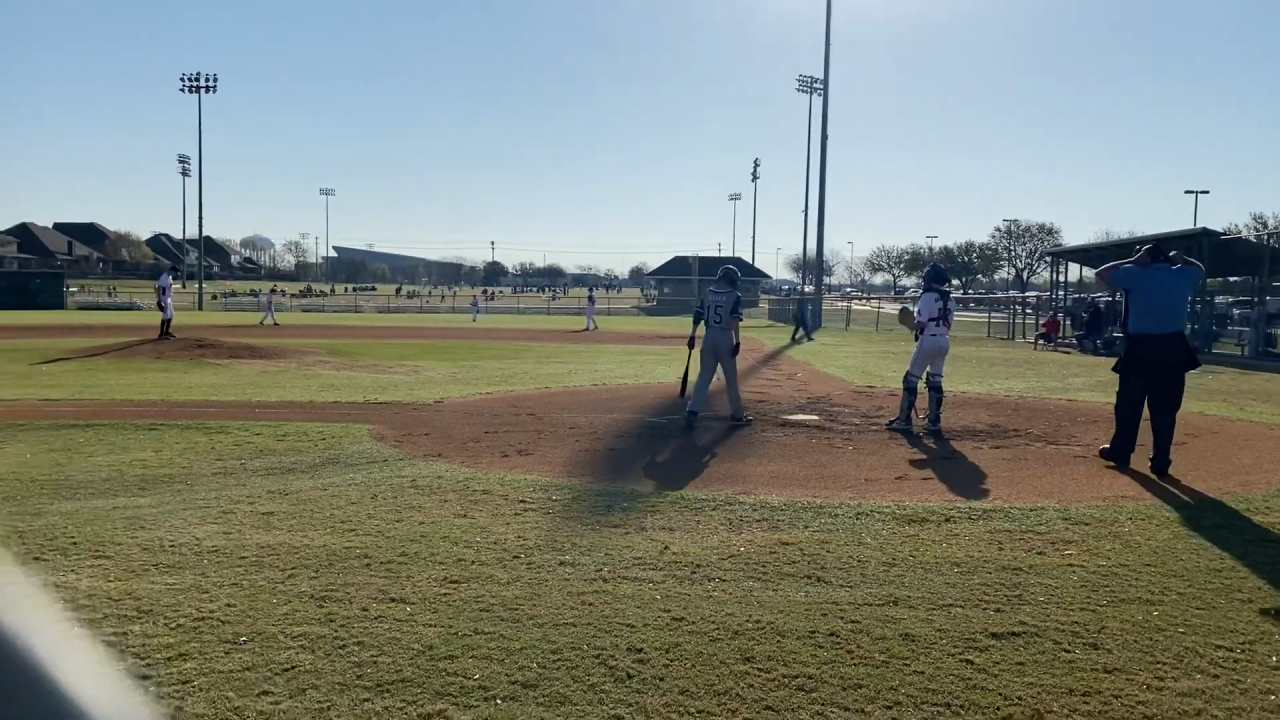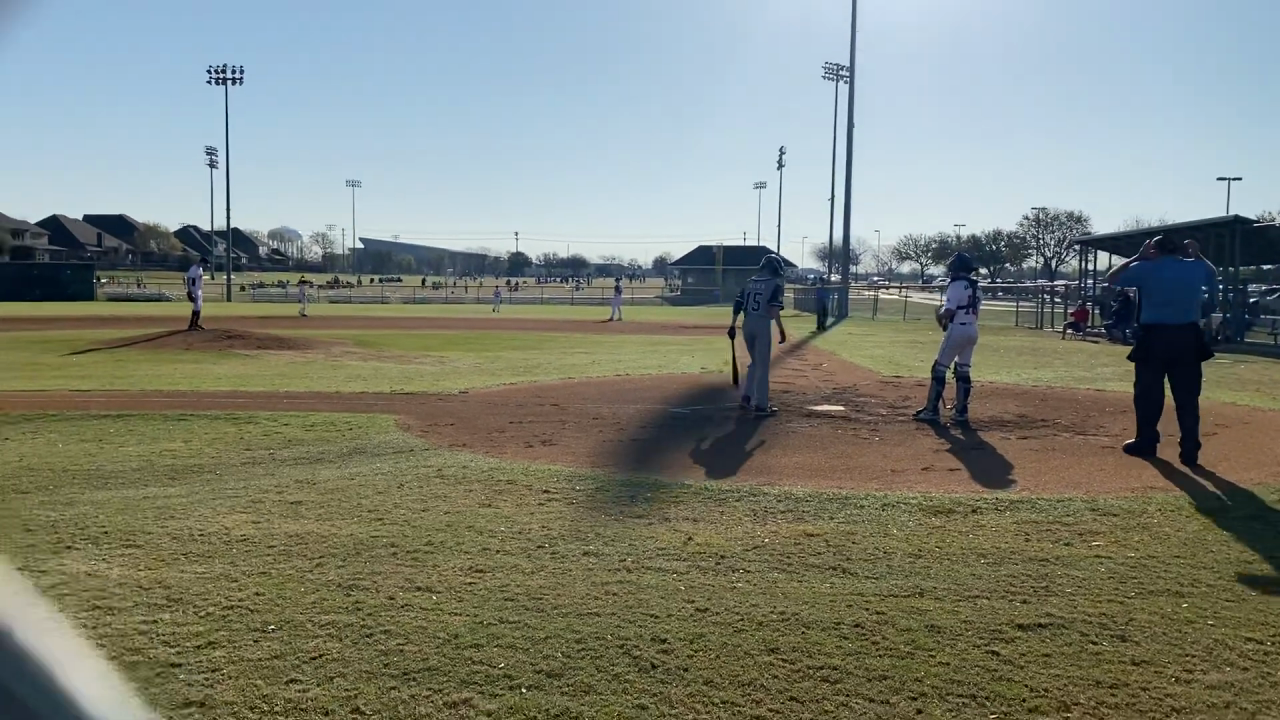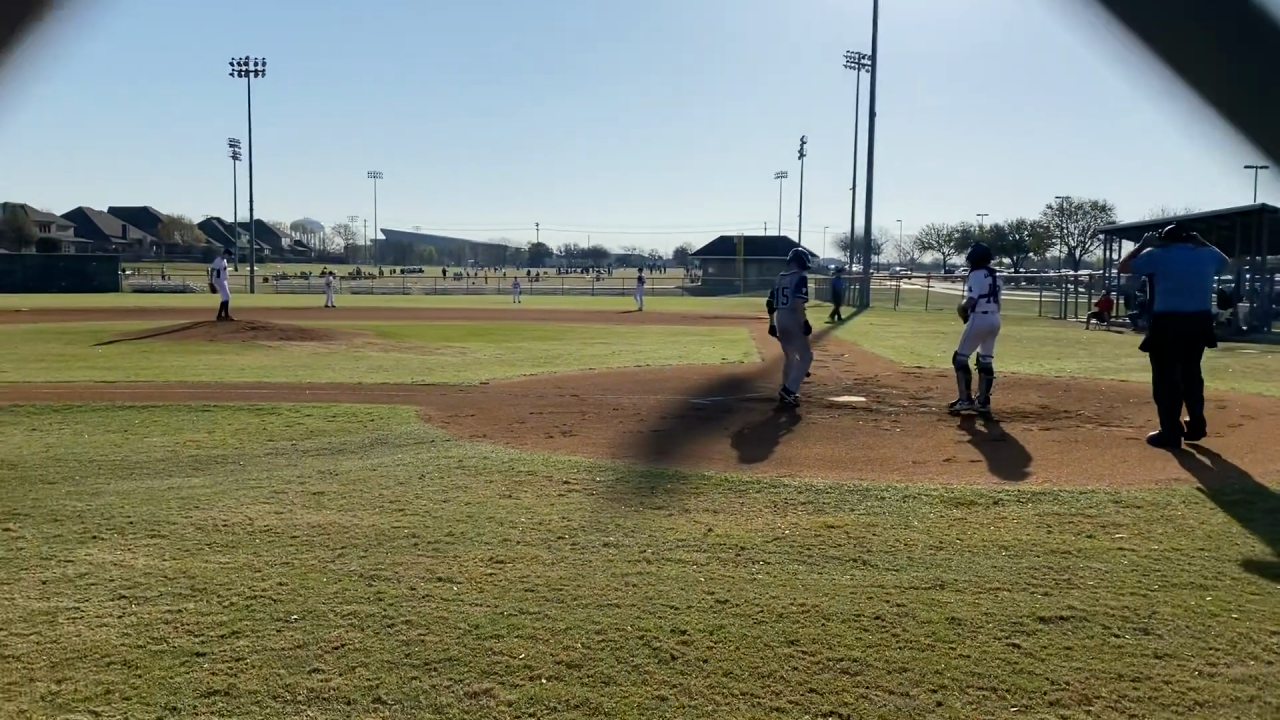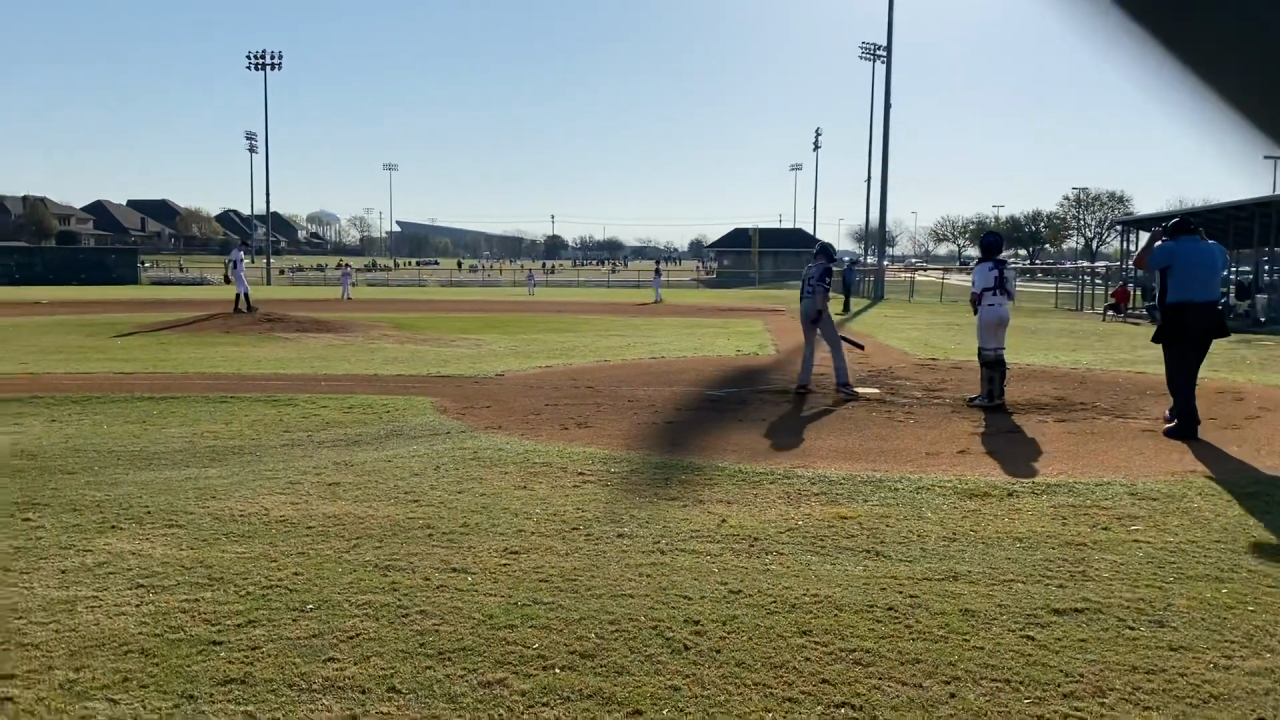
dt=0.3s
person 1, frame 1
left shoulder: (1136, 274)
right shoulder: (1183, 275)
left elbow: (1101, 274)
right elbow: (1200, 270)
left wrist: (1132, 261)
right wrist: (1182, 260)
left hip: (1141, 349)
right hip: (1174, 349)
left knee: (1129, 404)
right knee: (1166, 408)
left ankle: (1121, 452)
right ankle: (1160, 462)
person 1, frame 2
left shoulder: (1146, 268)
right shoulder: (1196, 268)
left elbow: (1111, 278)
right elbow: (1212, 275)
left wrist: (1138, 257)
right wrist: (1196, 255)
left hip: (1154, 338)
right hip: (1187, 338)
left knee: (1148, 393)
right knee: (1187, 396)
left ankle: (1145, 442)
right ankle: (1190, 449)
person 1, frame 3
left shoulder: (1158, 256)
right shoulder: (1207, 256)
left elbow: (1124, 267)
right elbow: (1224, 263)
left wrist: (1144, 245)
right wrist: (1202, 243)
left hip: (1167, 325)
right hip: (1199, 324)
left knee: (1166, 380)
right knee: (1192, 377)
left ankle: (1170, 432)
right ankle: (1196, 424)
person 1, frame 4
left shoulder: (1171, 248)
right shoulder: (1214, 249)
left elbow: (1139, 262)
right elbow: (1224, 261)
left wrist: (1153, 240)
right wrist: (1204, 239)
left hip: (1179, 317)
right hip: (1208, 316)
left knee: (1179, 371)
right knee: (1190, 370)
left ankle: (1186, 424)
right ankle: (1181, 415)
person 2, frame 1
left shoulder: (927, 297)
right shoulder: (949, 299)
left elbow: (920, 324)
right elbow: (948, 325)
left hip: (928, 341)
right hip: (943, 342)
left knee: (911, 379)
right knee: (936, 381)
left ankle: (904, 420)
right ankle: (934, 421)
person 2, frame 2
left shoulder: (956, 284)
right shoulder: (976, 287)
left elbow: (949, 311)
right elbow: (974, 313)
left wrist: (939, 315)
left hip: (957, 330)
right hip: (972, 330)
left knee: (939, 369)
right knee: (963, 370)
left ankle: (932, 410)
right ankle: (961, 412)
person 2, frame 3
left shoulder: (976, 274)
right shoulder: (995, 277)
left elbow: (971, 301)
right elbow: (997, 304)
left wrist: (961, 308)
left hip: (979, 319)
right hip: (995, 320)
left knee: (961, 357)
right knee: (986, 360)
left ankle: (966, 399)
right ankle: (984, 403)
person 2, frame 4
left shoulder: (981, 267)
right shoulder: (1007, 269)
left elbow: (975, 296)
right elbow: (1011, 296)
left wrist: (973, 302)
left hip: (987, 311)
right hip: (1004, 312)
left knee: (986, 354)
right knee: (998, 353)
left ankle: (988, 396)
right ankle: (998, 394)
person 3, frame 1
left shoulder: (708, 294)
right shoulder: (734, 296)
left elbow: (698, 316)
right elbow: (735, 320)
left wrist: (692, 336)
right wrist: (738, 342)
left hip: (709, 337)
right hip: (725, 338)
left knee: (704, 376)
right knee: (731, 377)
left ankle: (693, 411)
right ankle: (737, 415)
person 3, frame 2
left shoulder: (750, 283)
right shoulder: (774, 284)
left elbow: (738, 305)
right elbow: (774, 309)
left wrist: (733, 325)
right wrist: (781, 330)
left hip: (747, 324)
right hip: (762, 325)
left knee: (755, 363)
right knee: (763, 366)
left ankle: (747, 397)
right ankle: (761, 406)
person 3, frame 3
left shoulder: (780, 278)
right shoulder: (800, 277)
left elbow: (770, 303)
right elbow: (798, 301)
left wrist: (772, 323)
right wrist: (805, 321)
left hip: (780, 319)
right hip: (794, 318)
left knee: (789, 357)
right knee: (805, 357)
left ankle: (787, 393)
right ankle: (788, 389)
person 3, frame 4
left shoulder: (807, 269)
right shoulder: (826, 268)
right elbow: (820, 290)
right wrist: (819, 310)
left hip: (804, 308)
right hip: (816, 309)
left knee: (809, 347)
right knee: (835, 346)
left ankle: (802, 384)
right ankle: (843, 383)
